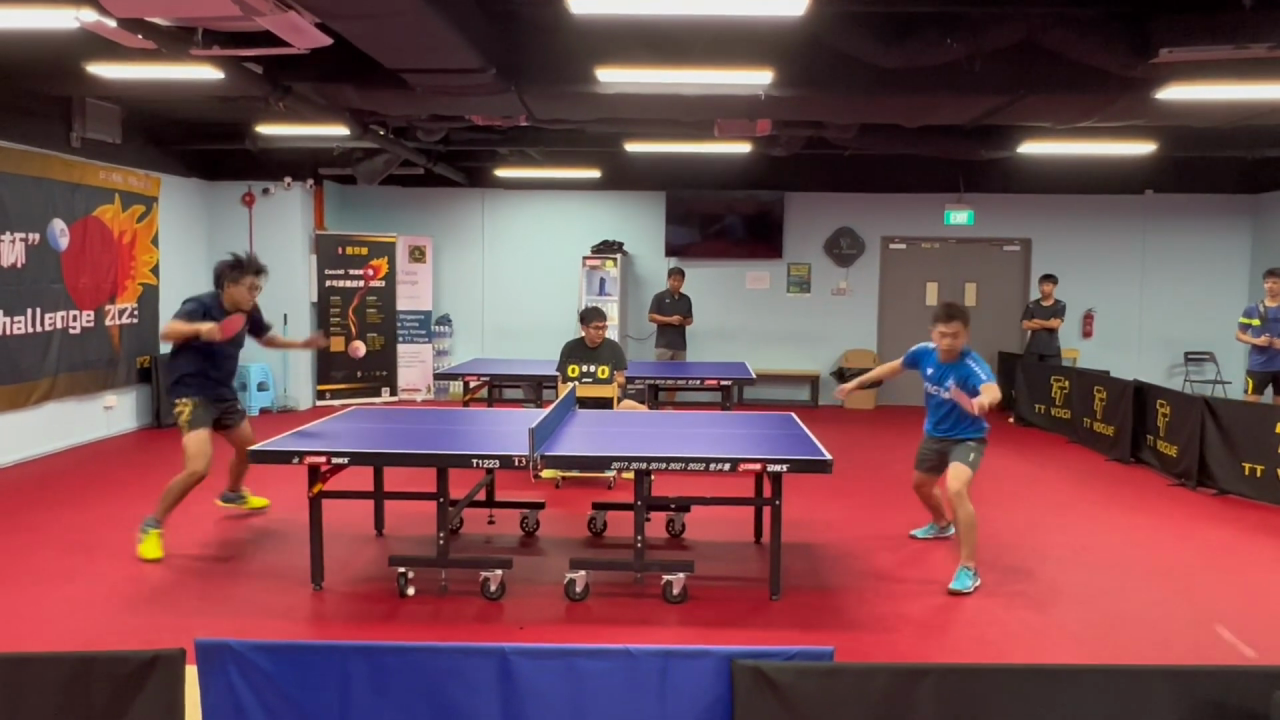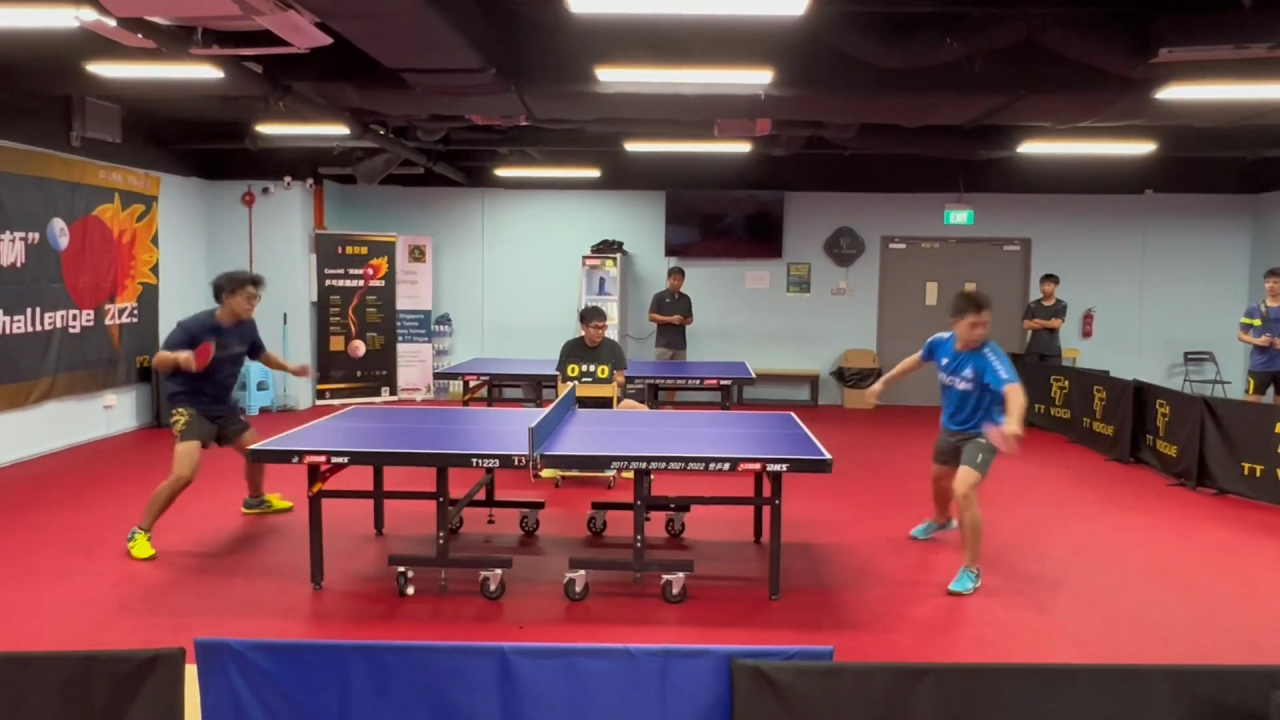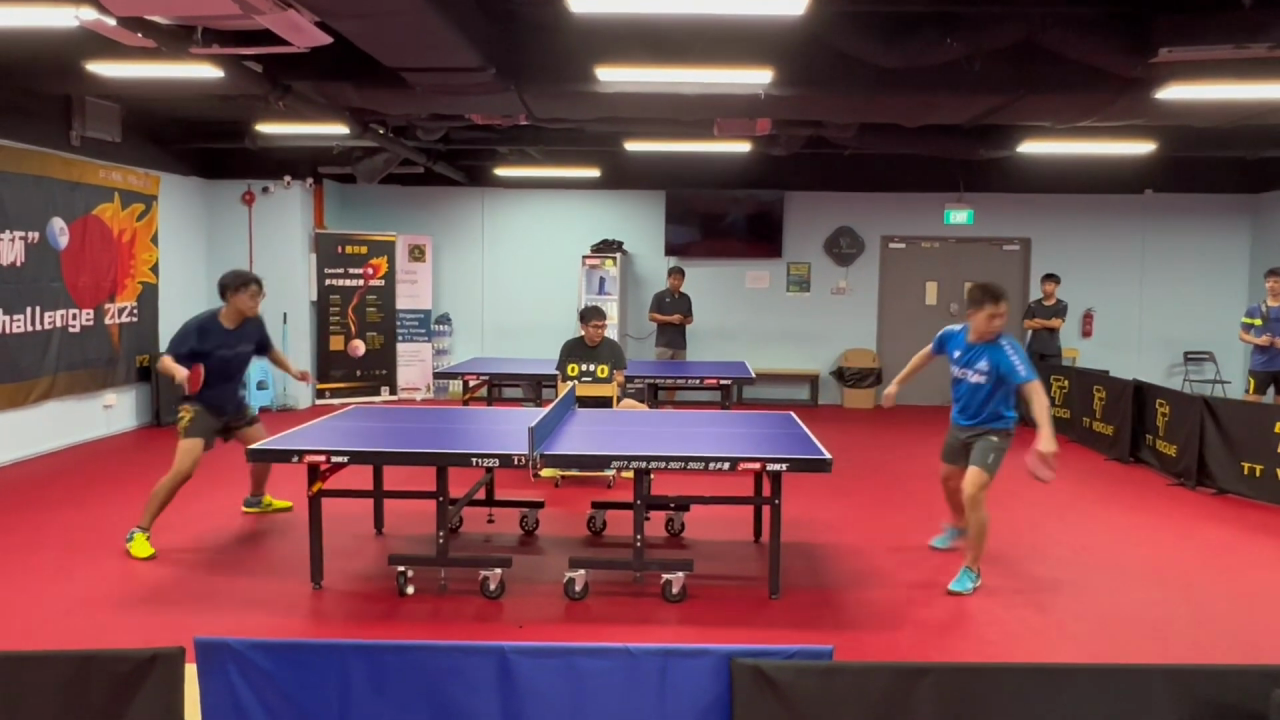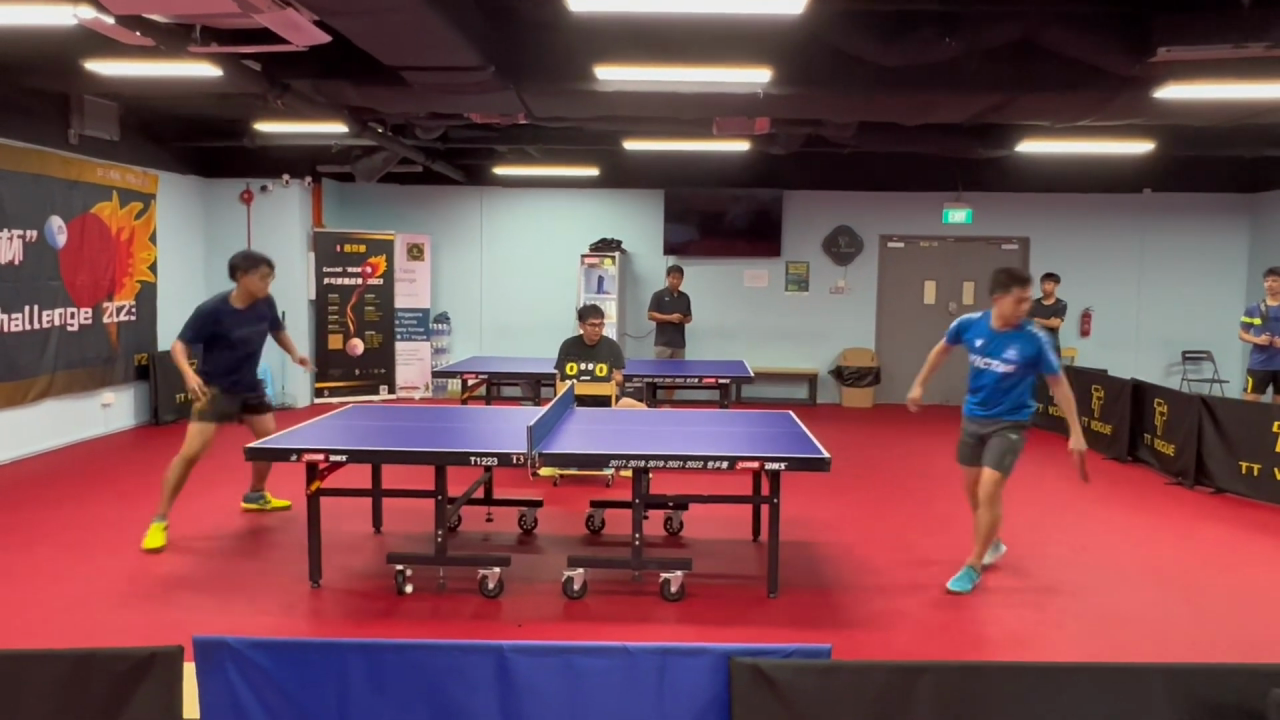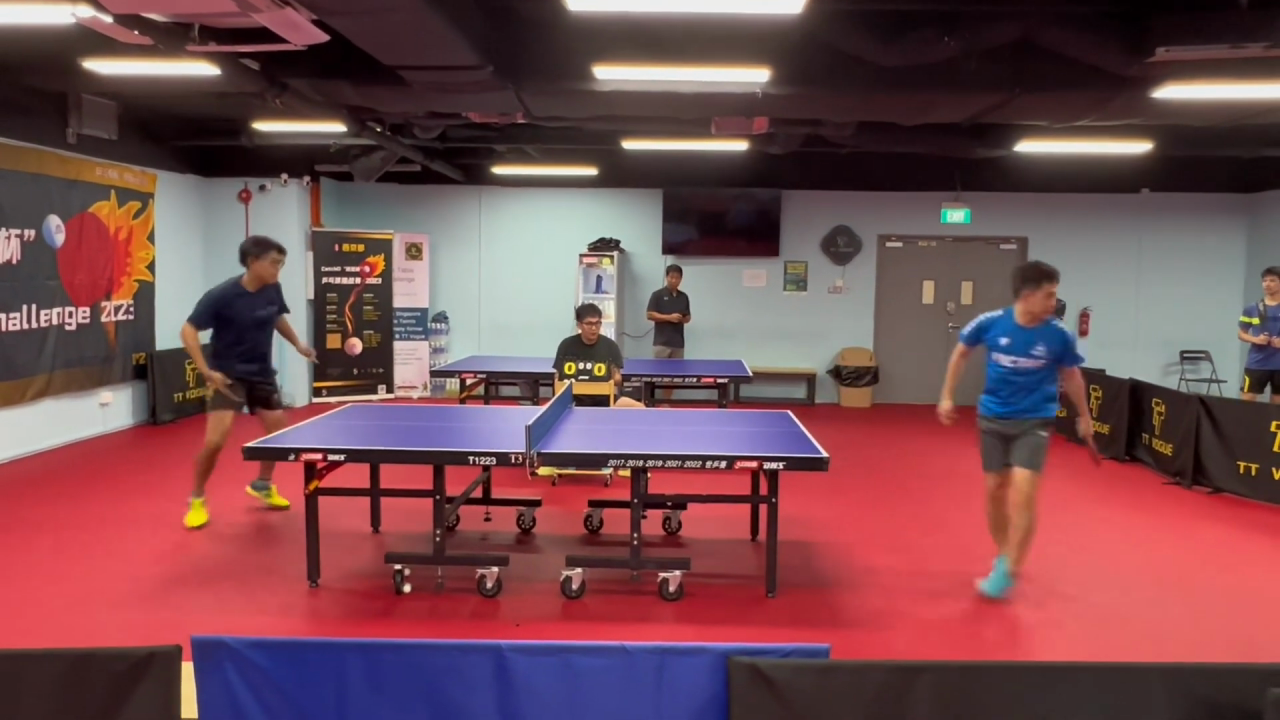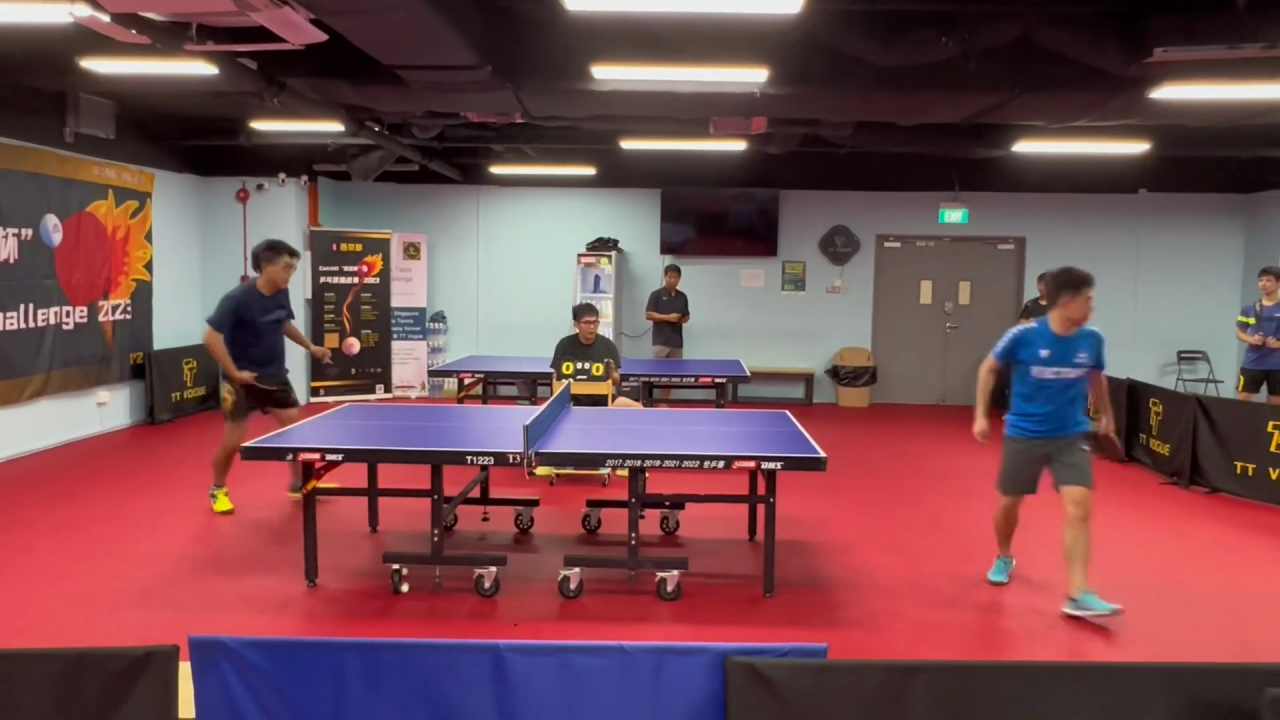
dt=0.1s
person 1, frame 1
left shoulder: (973, 366)
right shoulder: (922, 353)
left elbow: (992, 392)
right elbow: (895, 366)
left wrist: (983, 401)
right wrist: (856, 382)
left hip: (965, 440)
right hip: (933, 436)
left knee: (955, 490)
right knee: (921, 485)
left ankle: (968, 568)
right ankle: (943, 524)
person 1, frame 2
left shoulder: (992, 358)
right shoulder: (940, 342)
left elbow: (1014, 393)
right elbow: (916, 361)
left wrist: (1012, 424)
right wrist: (882, 383)
left hip: (982, 434)
right hip: (951, 428)
left knee: (963, 491)
right knee: (939, 478)
left ankle: (971, 568)
right ankle: (941, 521)
person 1, frame 3
left shoulder: (1007, 352)
right shoulder: (951, 336)
left elbow: (1035, 393)
right elbow: (926, 356)
left wrist: (1045, 436)
right wrist: (897, 383)
left hip: (992, 431)
right hip: (960, 424)
left knee: (971, 492)
right knee: (949, 479)
left ankle: (971, 569)
right ankle: (958, 528)
person 1, frame 4
left shoulder: (1034, 339)
right shoulder: (969, 324)
left elbow: (1059, 384)
right elbow: (942, 349)
left wrist: (1075, 431)
right wrist: (919, 385)
left hip: (1010, 424)
right hip: (974, 417)
left knee: (987, 492)
right knee: (972, 485)
left ankle: (972, 566)
right ankle: (991, 541)
person 1, frame 5
left shoulder: (1059, 335)
right shoulder: (989, 323)
left elbow: (1072, 376)
right elbow: (960, 353)
left wrist: (1084, 415)
right wrist: (947, 396)
left hip: (1035, 422)
right hip: (994, 419)
left knee: (1024, 492)
right knee: (995, 490)
left ankle: (1008, 568)
right ankle: (1004, 558)
person 1, frame 6
left shoulder: (1092, 340)
right shoulder: (1024, 335)
right elbow: (989, 369)
left wrist: (1104, 414)
right wrist: (980, 414)
left hip: (1071, 438)
right hip: (1024, 436)
left knee: (1079, 509)
right knee: (1009, 505)
left ankle: (1078, 595)
right ankle: (1004, 556)
person 2, frame 1
left shoulder: (249, 309)
right shoulder: (199, 306)
left elbow: (267, 338)
right elbow: (167, 333)
left wrist: (303, 344)
right wrist: (198, 328)
left hip: (223, 391)
right hip: (192, 392)
left knee: (247, 443)
right knee: (199, 468)
left ankle: (233, 494)
right ankle: (152, 527)
person 2, frame 2
left shoulder: (246, 327)
right shoulder: (193, 327)
left elbow: (260, 355)
right elbow: (159, 361)
left wrist: (289, 368)
right wrist: (179, 357)
left hip: (223, 404)
right hip: (190, 407)
right knee: (183, 475)
left ankle: (256, 500)
right ankle: (140, 532)
person 2, frame 3
left shoulder: (254, 324)
right shoulder: (199, 327)
left elbow: (269, 351)
right elbow: (164, 361)
left wrist: (292, 371)
right wrist: (179, 372)
left hip: (232, 403)
right hip: (200, 406)
right knee: (183, 470)
left ankle: (256, 500)
right ankle: (140, 532)
person 2, frame 4
left shoulder: (265, 304)
right shoulder: (211, 310)
left elbow: (278, 330)
right elbow: (179, 345)
left wrist: (295, 355)
right wrist: (189, 374)
left hip: (248, 386)
right hip: (215, 388)
left knee: (271, 438)
right knee: (191, 451)
left ankle: (256, 496)
right ankle: (159, 520)
person 2, frame 5
left shoulder: (272, 290)
right shoulder: (222, 295)
right elbow: (188, 331)
left wrist: (299, 345)
right wrist: (205, 370)
left hip: (261, 373)
right hip: (227, 376)
left knee: (276, 429)
right knee: (216, 439)
left ankle: (262, 484)
right ankle: (197, 499)
person 2, frame 6
left shoulder: (281, 294)
right shoulder: (239, 298)
right elbow: (212, 336)
left wrist: (310, 347)
right wrist: (233, 372)
left hip: (274, 375)
right hip: (244, 378)
left knee: (295, 427)
right knee: (233, 441)
left ankle: (300, 483)
right ankle: (218, 489)
